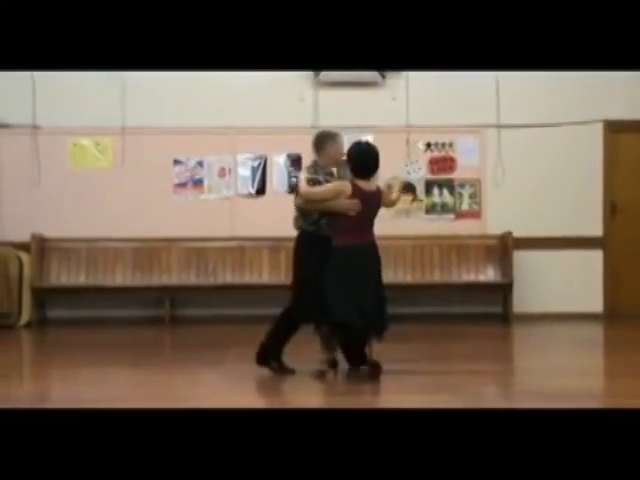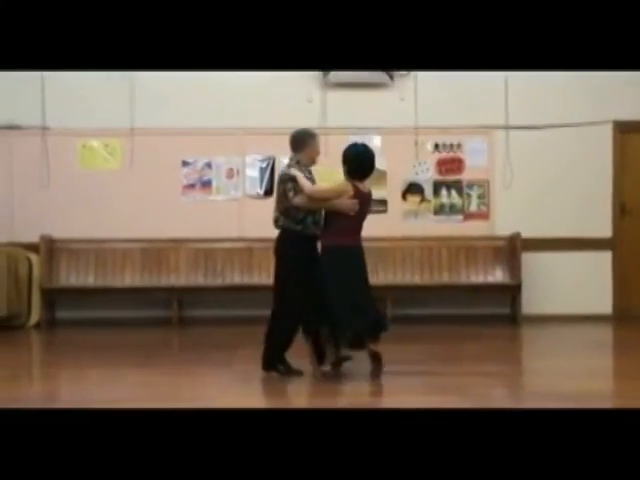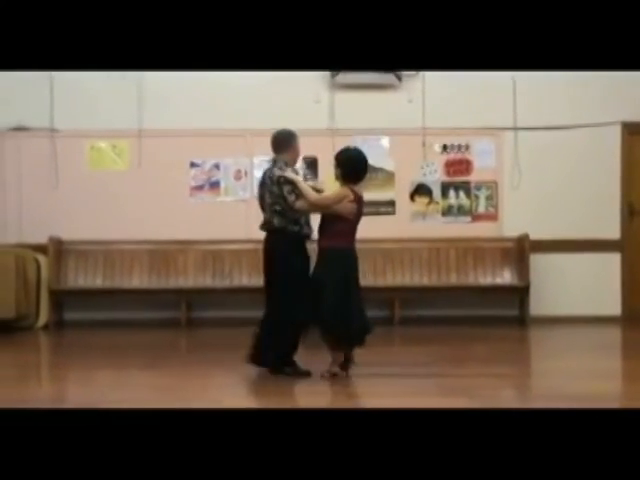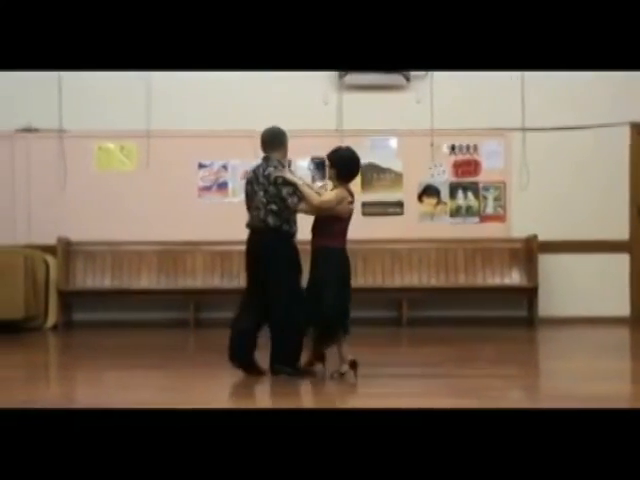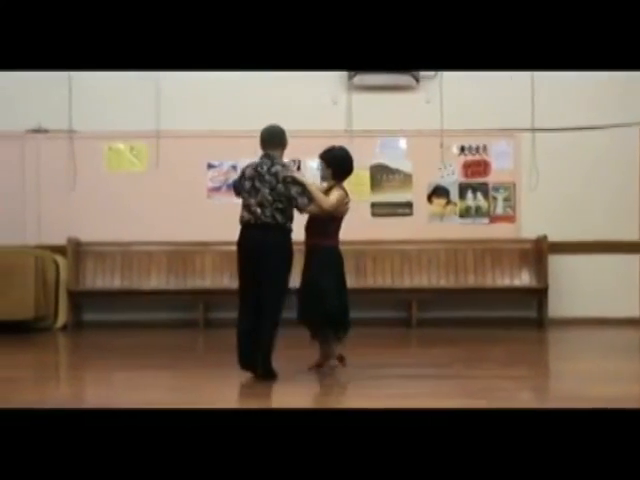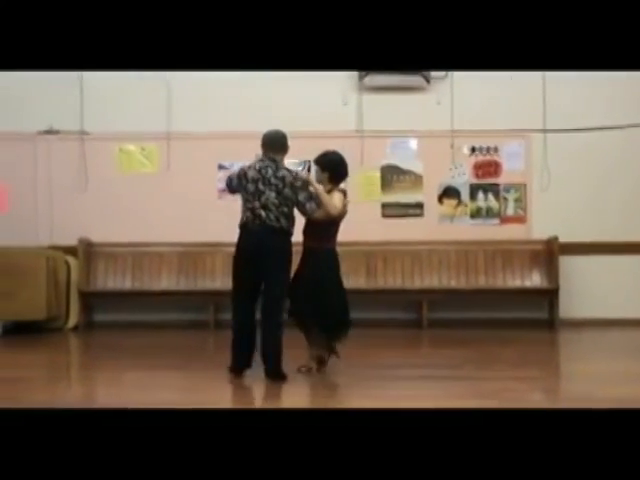
dt=0.2s
person 1, frame 1
left shoulder: (329, 175)
right shoulder: (314, 174)
right elbow: (302, 202)
right wrist: (336, 205)
left hip: (327, 245)
right hip: (313, 245)
right knee: (304, 303)
right ankle: (269, 353)
person 1, frame 2
left shoulder: (299, 172)
right shoulder: (293, 173)
right elbow: (299, 200)
right wrist: (337, 204)
left hip: (303, 243)
right hip: (295, 244)
left knee: (314, 300)
right knee: (291, 304)
left ankle: (323, 354)
right ankle: (274, 358)
person 1, frame 3
left shoulder: (271, 173)
right shoulder: (284, 173)
right elbow: (298, 203)
right wrist: (336, 208)
left hip: (280, 241)
right hip: (287, 244)
left knee: (281, 302)
right knee: (294, 303)
left ankle: (262, 353)
right ankle: (281, 360)
person 1, frame 4
left shoulder: (255, 173)
right shoulder: (281, 174)
right elbow: (297, 204)
left hip: (257, 239)
right hip: (277, 242)
left knee: (256, 301)
right knee: (288, 302)
left ankle: (242, 354)
right ankle: (284, 361)
person 1, frame 5
left shoulder: (248, 170)
right shoulder: (286, 173)
left elbow: (238, 189)
right elbow: (305, 205)
left hip: (249, 236)
right hip: (275, 239)
left knee: (249, 299)
right knee: (271, 302)
left ankle: (249, 357)
right ankle: (262, 363)
person 1, frame 6
left shoulder: (248, 172)
right shoulder: (292, 179)
left elbow: (230, 184)
right elbow: (312, 211)
left hip: (249, 240)
right hip: (277, 243)
left knee: (243, 302)
right knee: (273, 305)
left ankle: (240, 361)
right ankle: (272, 366)
person 2, frame 1
left shoulder: (344, 188)
right shoulder: (378, 192)
left elbow: (305, 193)
right elbow: (392, 200)
left wrist: (303, 177)
right wrist: (396, 187)
left hip: (344, 255)
right hip: (368, 254)
left knee: (342, 308)
right knee: (368, 307)
left ankle: (358, 361)
right ankle: (369, 360)
person 2, frame 2
left shoulder: (345, 189)
right shoulder: (366, 193)
left elbow: (310, 191)
left wrist: (297, 174)
left hip: (336, 255)
right hip: (354, 254)
left knee: (333, 307)
right knee: (359, 306)
right ankle: (373, 350)
person 2, frame 3
left shoulder: (344, 194)
right shoulder: (354, 195)
left elbow: (315, 200)
left wrist: (295, 179)
left hip: (334, 257)
right hip: (344, 257)
left knee: (328, 309)
right knee: (342, 308)
left ankle: (339, 362)
right ankle: (342, 356)
person 2, frame 4
left shoulder: (341, 195)
right shoulder: (339, 193)
left elbow: (316, 203)
right elbow: (320, 204)
left wrist: (296, 181)
right wrist: (304, 185)
left hip: (330, 257)
right hip: (329, 256)
left knee: (328, 309)
right knee: (321, 307)
left ankle: (346, 360)
right ankle: (317, 353)
person 2, frame 5
left shoulder: (338, 194)
right shoulder: (328, 191)
left elbow: (326, 206)
left wrist: (305, 181)
left hip: (325, 256)
right hip: (317, 254)
left knee: (322, 307)
right knee: (314, 307)
left ankle: (334, 354)
right ankle: (326, 354)
person 2, frame 6
left shoulder: (338, 196)
right shoulder: (325, 194)
left elbow: (334, 212)
left wrist: (317, 188)
left hip: (322, 258)
right hip: (313, 256)
left knee: (315, 308)
right knee: (307, 307)
left ankle: (317, 355)
right ankle: (321, 351)
